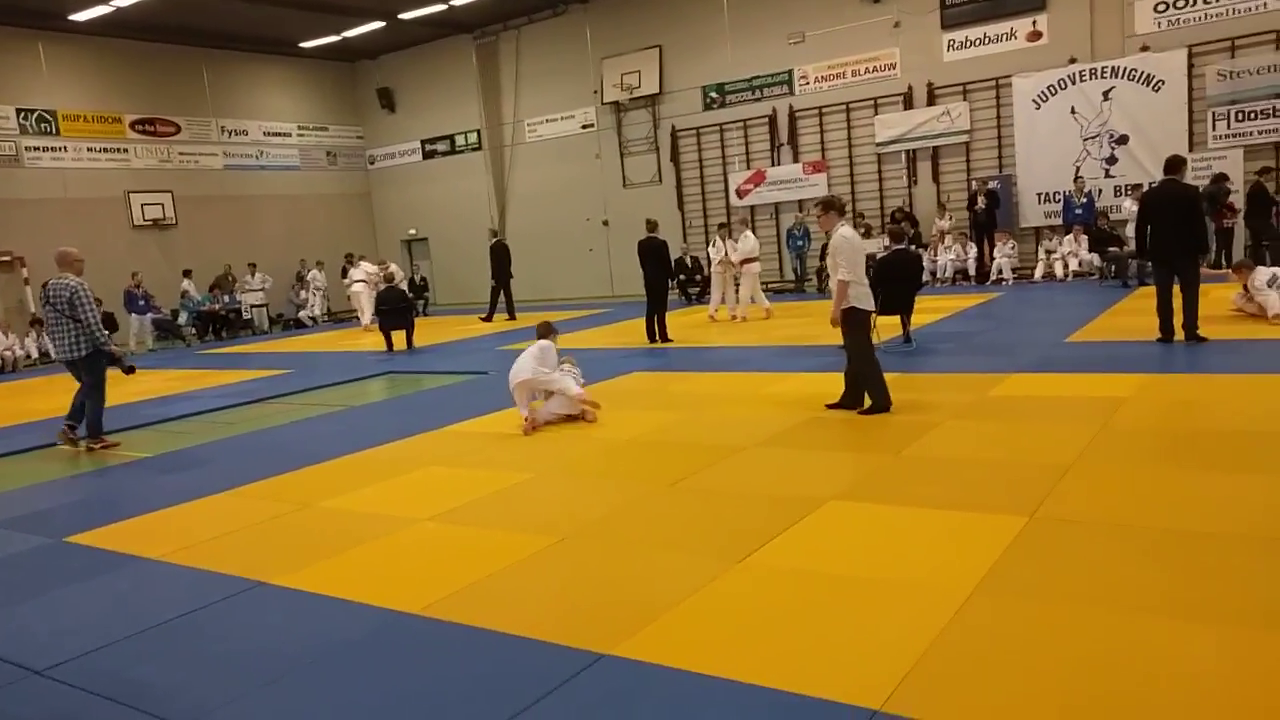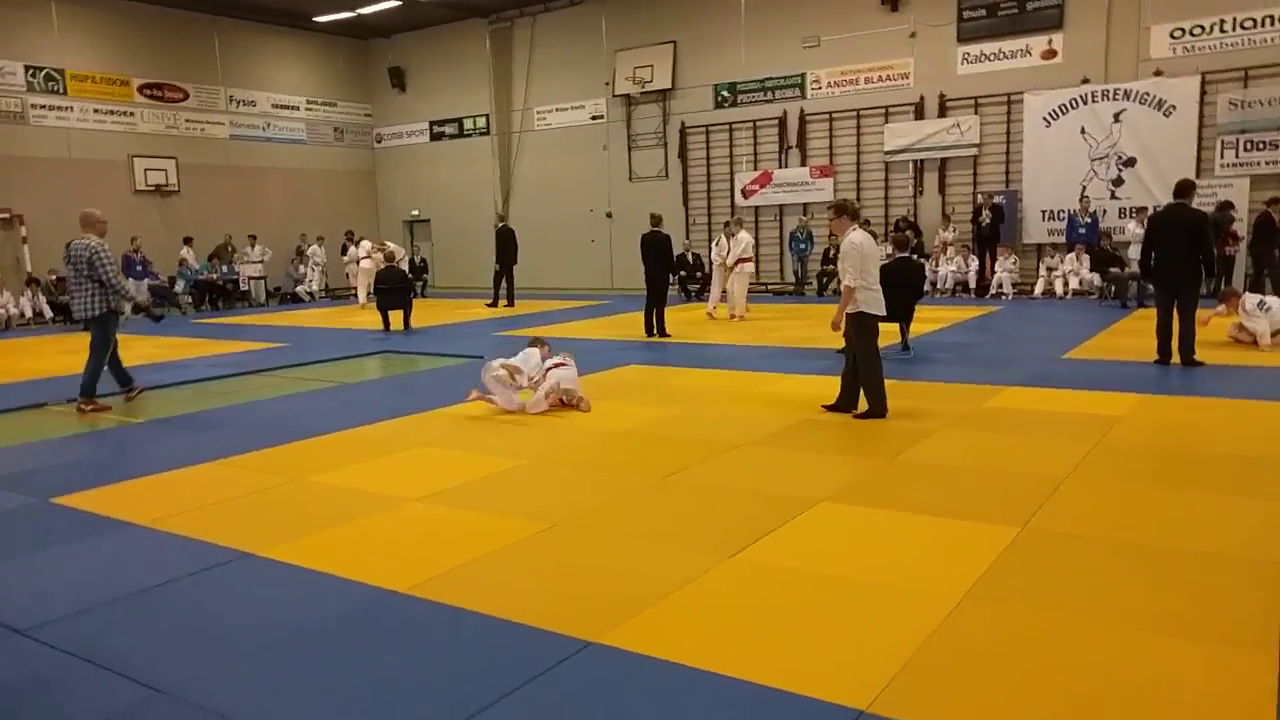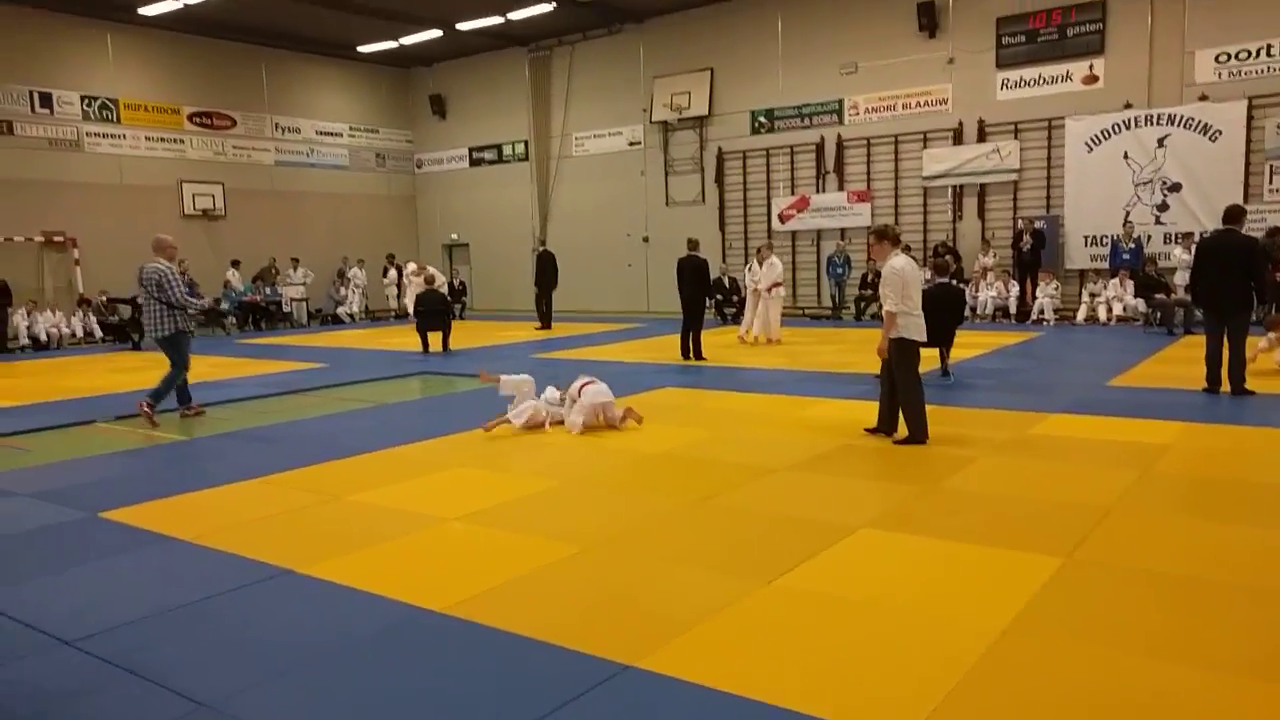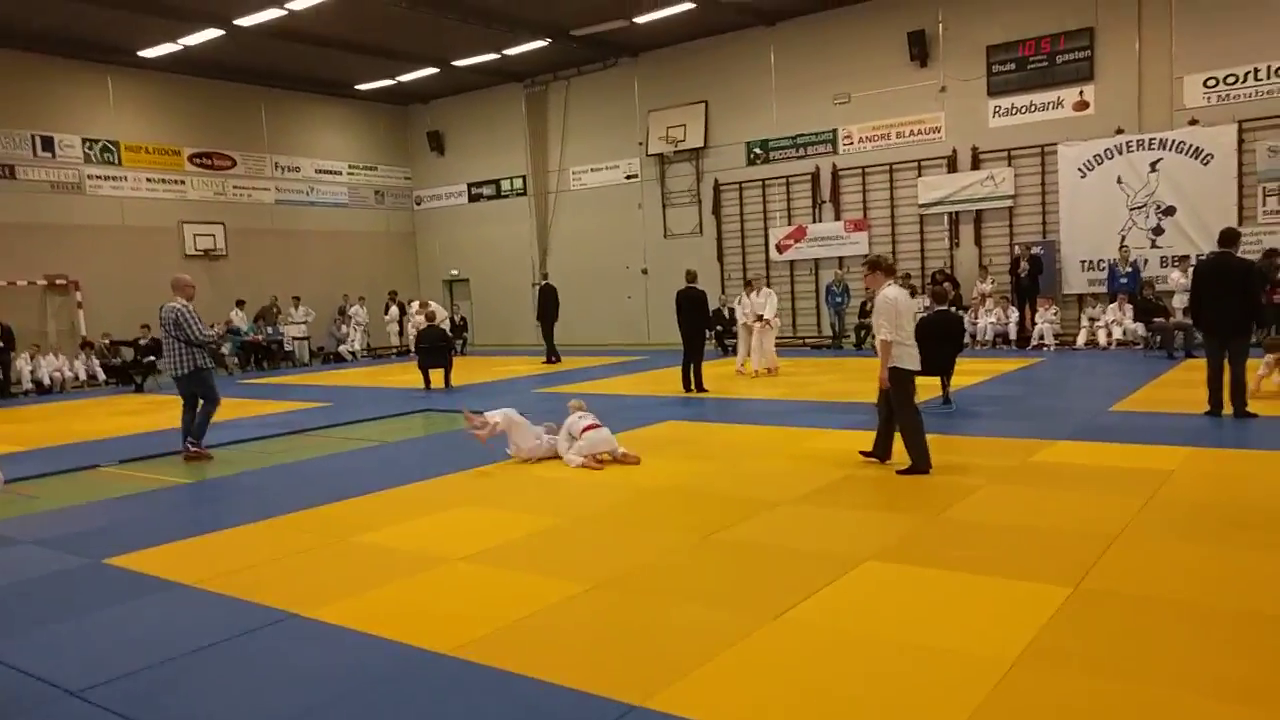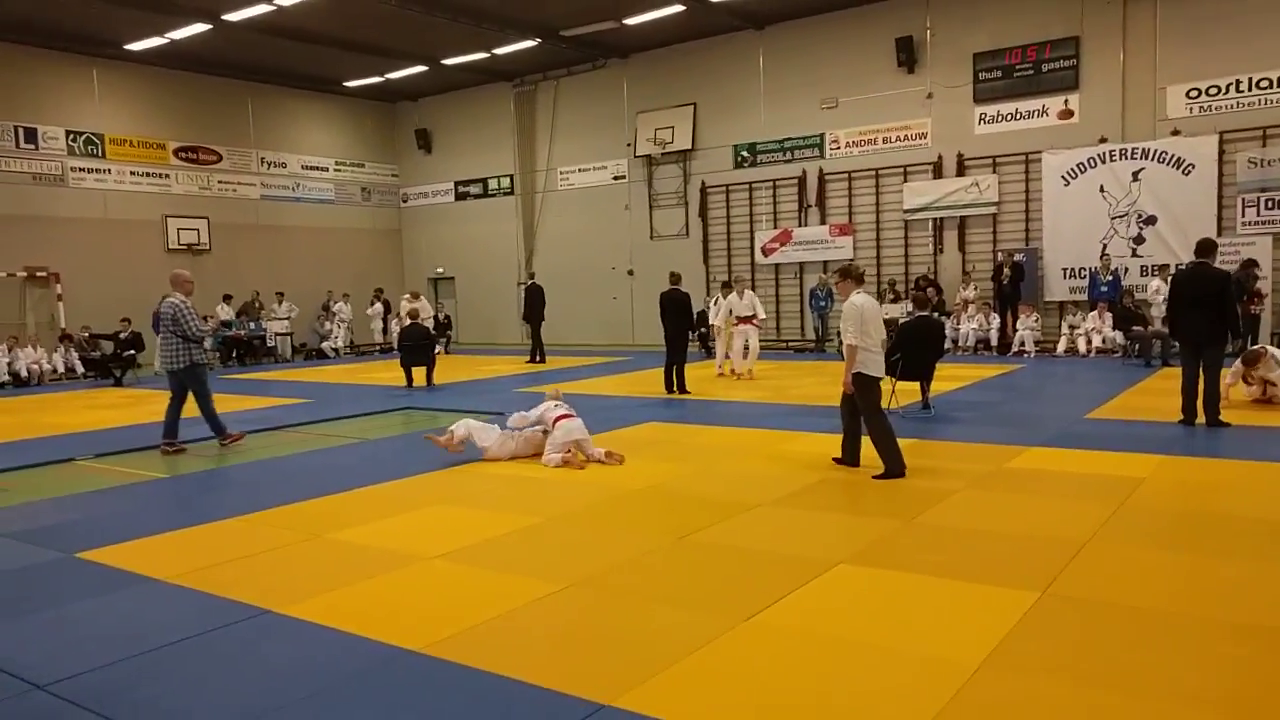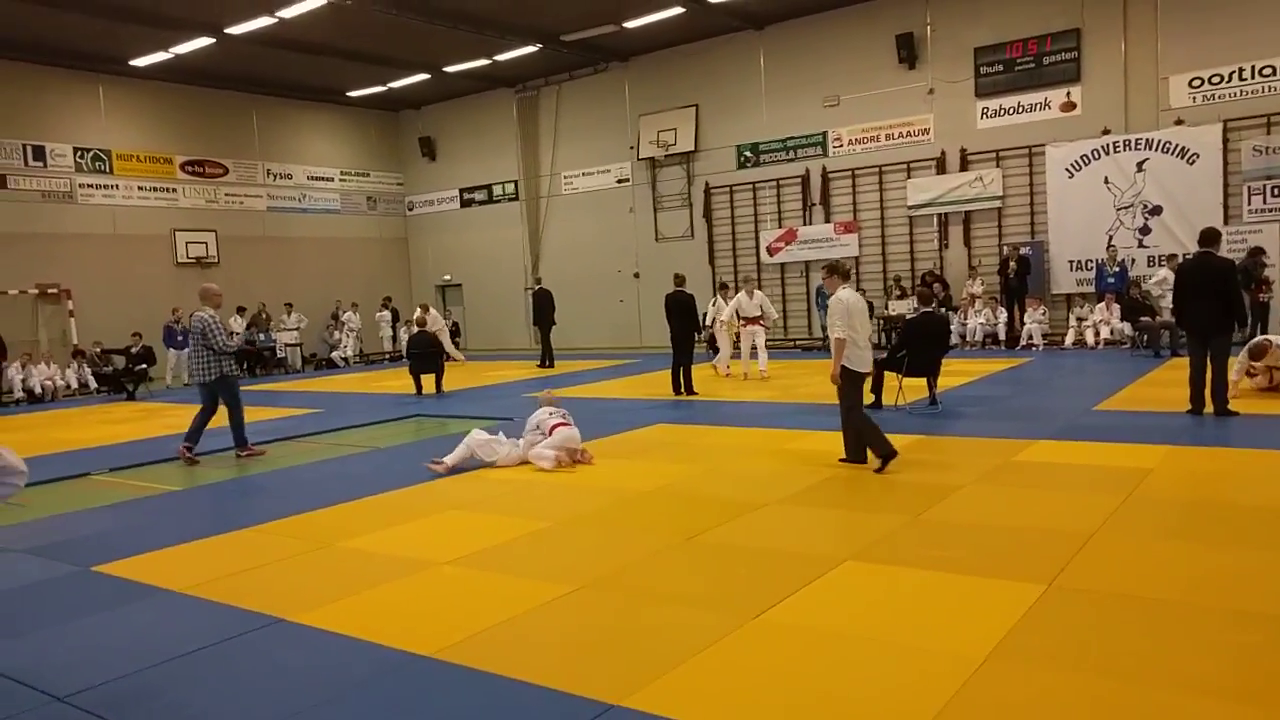
dt=0.2s
person 1, frame 1
left shoulder: (841, 237)
right shoulder: (845, 234)
left elbow: (844, 277)
left wrist: (836, 309)
left hip: (852, 303)
right hip: (854, 302)
left knee: (861, 353)
right knee: (855, 352)
left ankle: (881, 400)
right ankle: (851, 398)
person 1, frame 2
left shoulder: (851, 242)
right shoulder: (863, 237)
left elbow: (850, 283)
left wrist: (839, 313)
left hip: (862, 307)
right hip: (866, 305)
left knee: (867, 357)
right knee: (854, 355)
left ankle: (878, 407)
right ankle: (846, 401)
person 1, frame 3
left shoulder: (892, 267)
right shoulder: (907, 262)
left elbow: (891, 307)
left wrist: (883, 339)
left hip: (903, 332)
right hip: (908, 329)
left knee: (907, 383)
right knee: (889, 377)
left ankle: (918, 433)
right ankle: (886, 424)
person 1, frame 4
left shoulder: (885, 297)
right shoulder: (900, 293)
left elbow: (886, 336)
left wrist: (883, 369)
left hip: (896, 362)
right hip: (904, 359)
left knee: (905, 412)
right knee: (886, 406)
left ankle: (920, 463)
right ankle: (881, 450)
person 1, frame 5
left shoulder: (852, 304)
right shoulder: (871, 301)
left elbow: (852, 341)
right elbow: (881, 337)
left wrist: (847, 373)
right wrist: (873, 364)
left hip: (861, 368)
right hip: (872, 365)
left knee: (874, 416)
right knee: (849, 409)
left ankle: (895, 466)
right ankle: (850, 456)
person 1, frame 6
left shoulder: (838, 299)
right shoulder: (857, 297)
left elbow: (840, 335)
right elbow: (867, 333)
left wrist: (835, 366)
right wrist: (868, 360)
left hip: (849, 362)
right hip: (861, 361)
left knee: (852, 411)
right knee: (849, 408)
left ankle: (885, 450)
right ankle: (856, 454)
person 2, frame 1
left shoulder: (48, 288)
right shoulder: (78, 286)
left elbow: (49, 322)
right elbow: (91, 321)
right wrist: (109, 346)
left hip: (64, 350)
right hip: (86, 346)
left knee: (87, 386)
right knee: (95, 391)
left ankle: (70, 426)
right ankle: (94, 437)
person 2, frame 2
left shoulder: (71, 247)
right shoulder: (98, 246)
left elbow: (71, 282)
right elbow: (112, 280)
right wrist: (133, 299)
left hip: (83, 308)
right hip: (103, 307)
left knee: (109, 346)
right knee: (100, 351)
left ankle: (128, 386)
right ankle: (86, 398)
person 2, frame 3
left shoulder: (145, 270)
right shoulder: (167, 270)
right elbow: (181, 300)
right wrist: (202, 305)
left hip: (157, 327)
right hip: (172, 326)
left knee: (179, 365)
right knee: (180, 367)
left ankle: (186, 405)
right ankle: (149, 402)
person 2, frame 4
left shoulder: (166, 309)
right shoulder: (184, 308)
right elbow: (199, 336)
left wrist: (209, 333)
right wrist: (215, 334)
left hip: (175, 365)
right hip: (192, 364)
left knee: (190, 404)
right knee: (211, 400)
left ankle: (190, 447)
right ankle: (194, 442)
person 2, frame 5
left shoulder: (166, 303)
right shoulder: (182, 304)
right elbow: (196, 332)
left wrist: (205, 326)
right wrist: (210, 327)
left hip: (171, 360)
right hip: (188, 359)
left knee: (177, 399)
right knee: (204, 397)
left ankle: (168, 441)
right ankle: (223, 435)
person 2, frame 6
left shoulder: (196, 317)
right shoulder: (211, 318)
right elbow: (223, 346)
left wrist: (229, 338)
right wrist: (237, 341)
left hip: (202, 372)
right hip: (219, 371)
left knee: (208, 408)
right knee: (235, 407)
left ankle: (188, 445)
right ankle: (242, 447)
person 3, frame 1
left shoulder: (1149, 195)
right shoulder: (1191, 192)
left elbow: (1141, 226)
right elbow: (1199, 223)
left wrist: (1141, 251)
right wrist: (1202, 248)
left hip: (1160, 251)
right hip: (1186, 250)
left knee: (1163, 294)
right knee: (1190, 292)
left ankle: (1166, 333)
right ankle: (1190, 331)
person 3, frame 2
left shoulder: (1156, 218)
right shoulder: (1199, 217)
left elbow: (1147, 248)
right elbow: (1207, 248)
left wrist: (1146, 272)
right wrist: (1210, 271)
left hip: (1163, 274)
right hip: (1189, 275)
left knee: (1164, 317)
right knee: (1187, 317)
left ankle: (1164, 355)
right ankle: (1187, 356)
person 3, frame 3
left shoulder: (1205, 243)
right shoulder: (1250, 244)
left elbow: (1196, 274)
right elbow: (1259, 274)
left wrist: (1196, 298)
right wrist: (1261, 298)
left hip: (1212, 301)
right hip: (1239, 302)
left knee: (1213, 343)
right knee: (1237, 345)
left ankle: (1213, 384)
right ankle: (1237, 385)
person 3, frame 4
left shoulder: (1202, 266)
right shoulder: (1246, 267)
left elbow: (1195, 298)
right elbow: (1255, 297)
left wrist: (1197, 321)
right wrist: (1258, 321)
left hip: (1211, 324)
right hip: (1238, 324)
left knee: (1214, 367)
right knee: (1237, 367)
left ankle: (1215, 407)
right ankle: (1239, 408)
person 3, frame 5
left shoulder: (1179, 277)
right shoulder: (1222, 277)
left elbow: (1172, 308)
right elbow: (1230, 308)
left wrist: (1174, 331)
right wrist: (1235, 332)
left hip: (1187, 334)
right hip: (1214, 335)
left knee: (1189, 376)
right knee: (1212, 377)
left ankle: (1189, 415)
right ankle: (1212, 417)
person 3, frame 6
left shoulder: (1184, 267)
right shoulder: (1227, 266)
left elbow: (1178, 298)
right elbow: (1235, 296)
left wrist: (1180, 321)
right wrist: (1241, 321)
left hip: (1194, 324)
right hip: (1220, 324)
left knee: (1196, 366)
right knee: (1219, 366)
left ankle: (1197, 405)
right ankle: (1220, 406)
